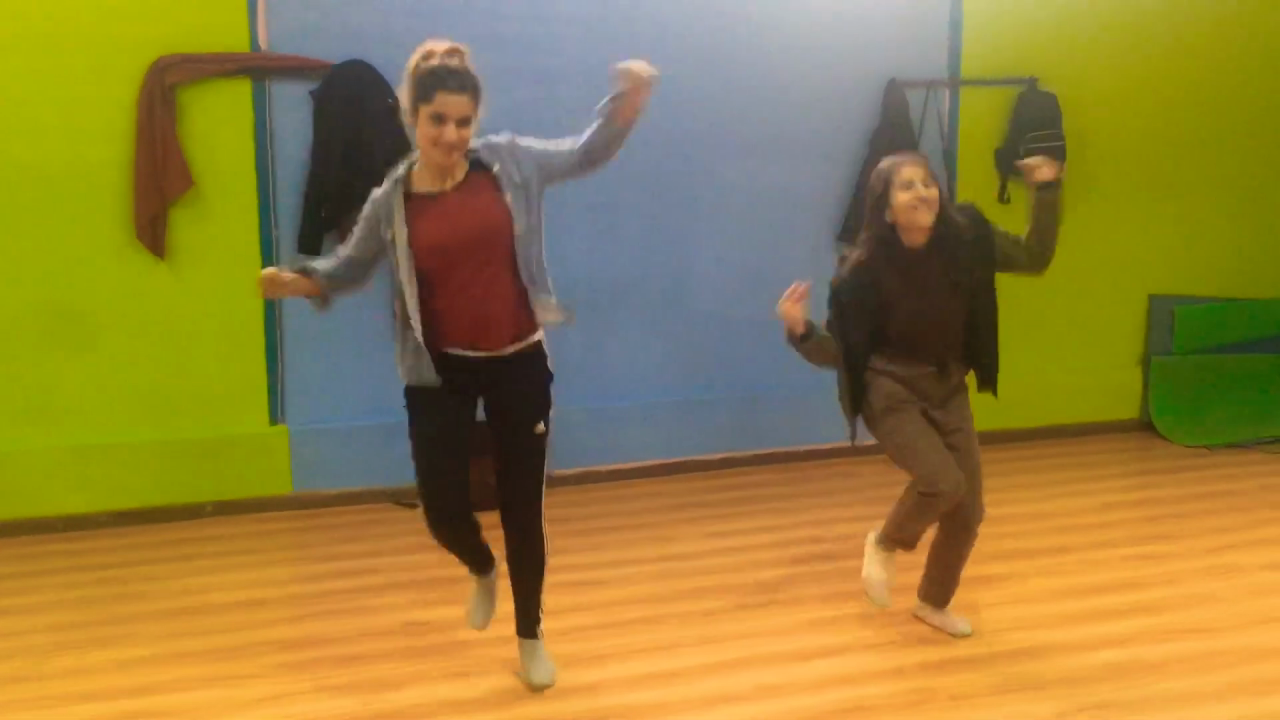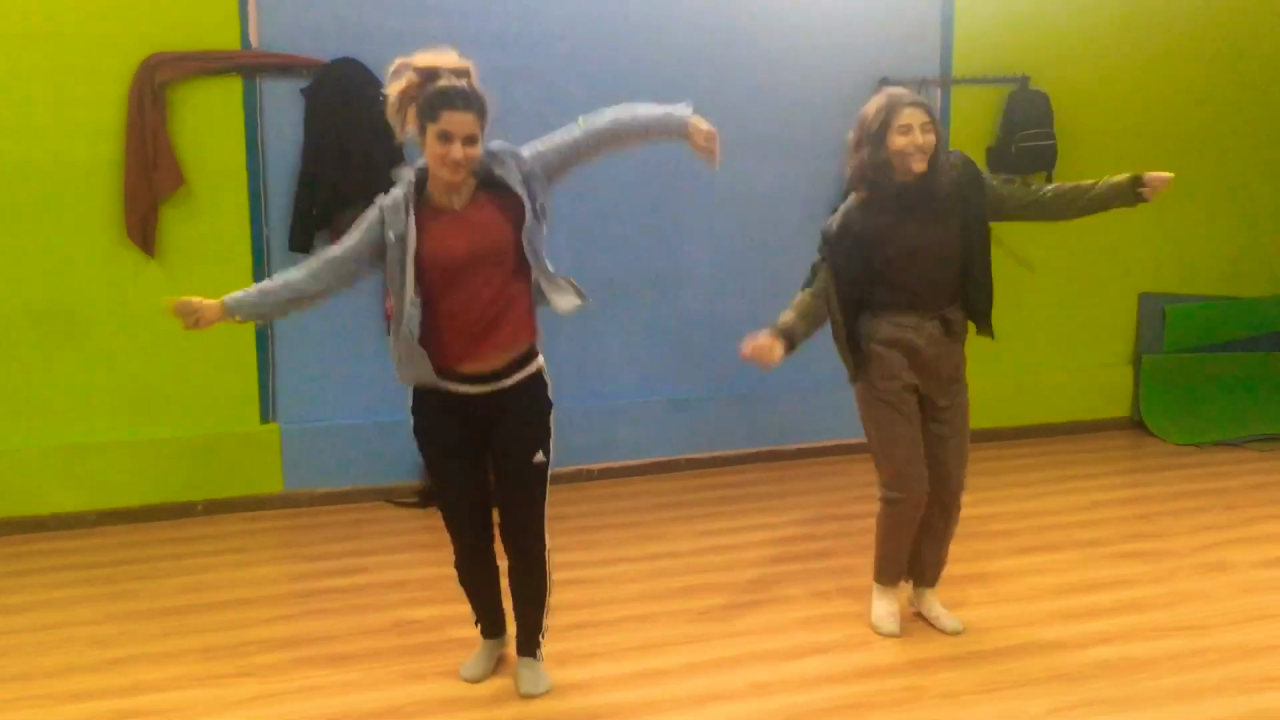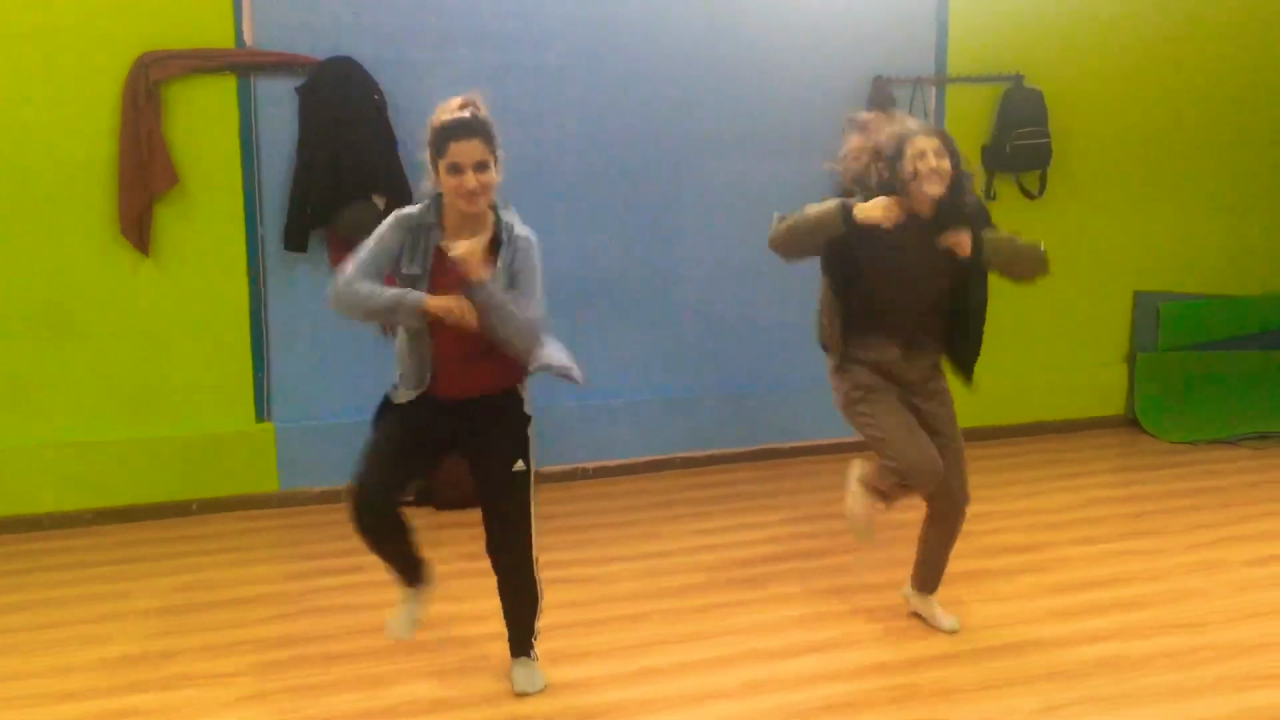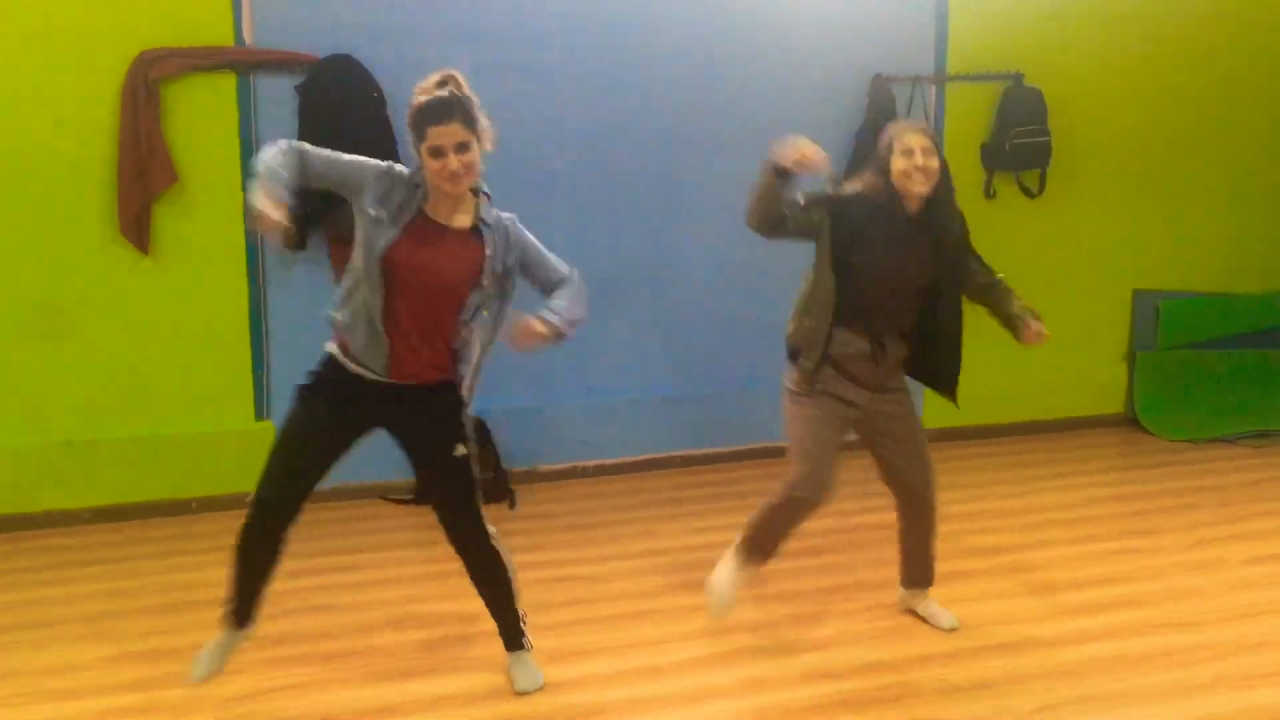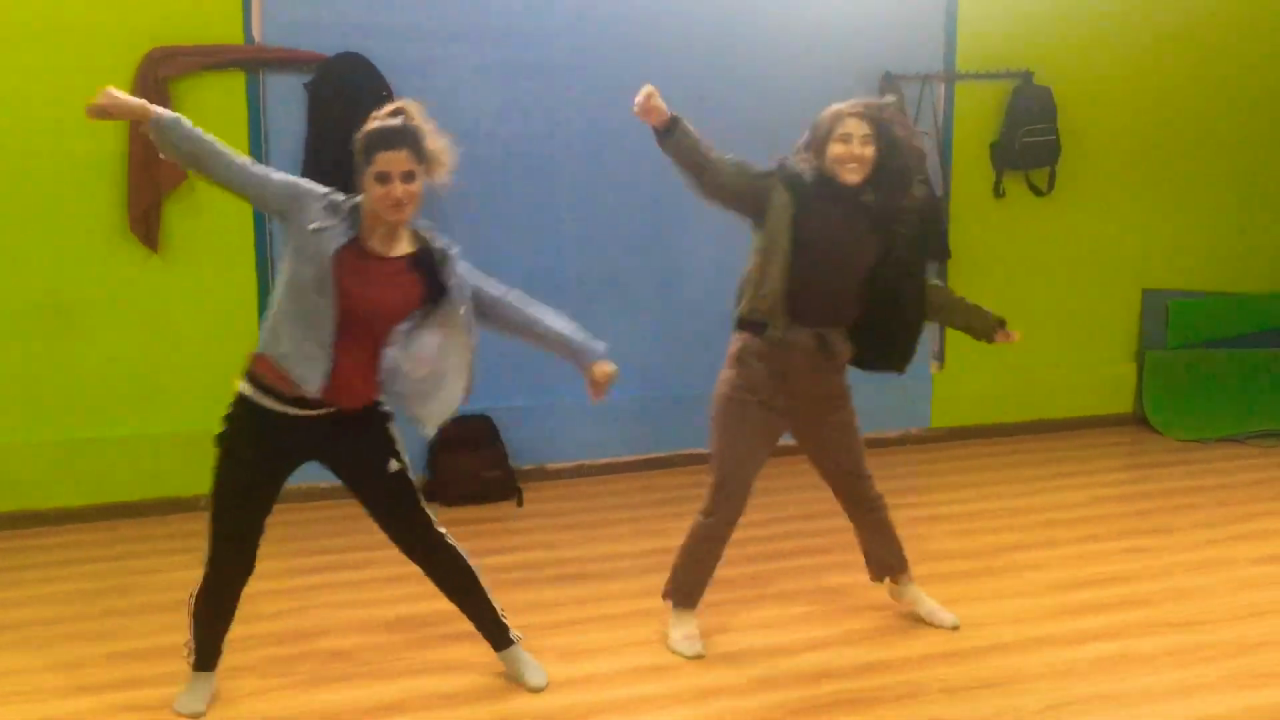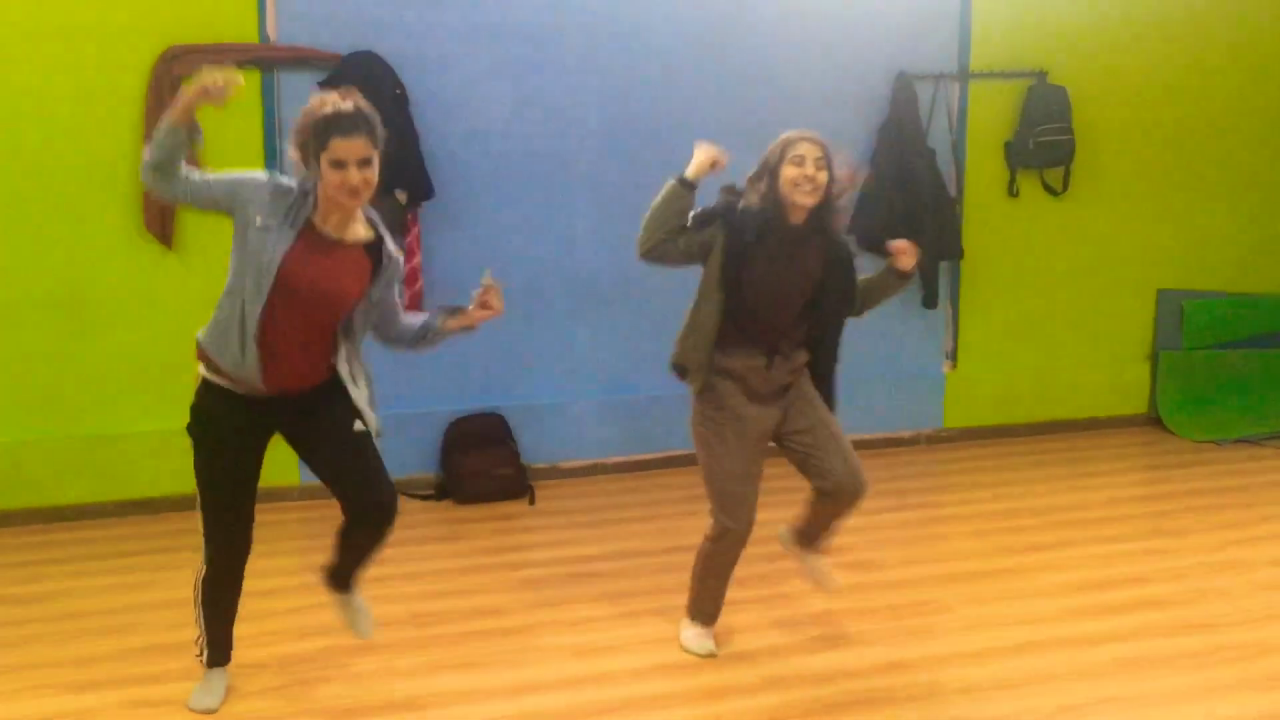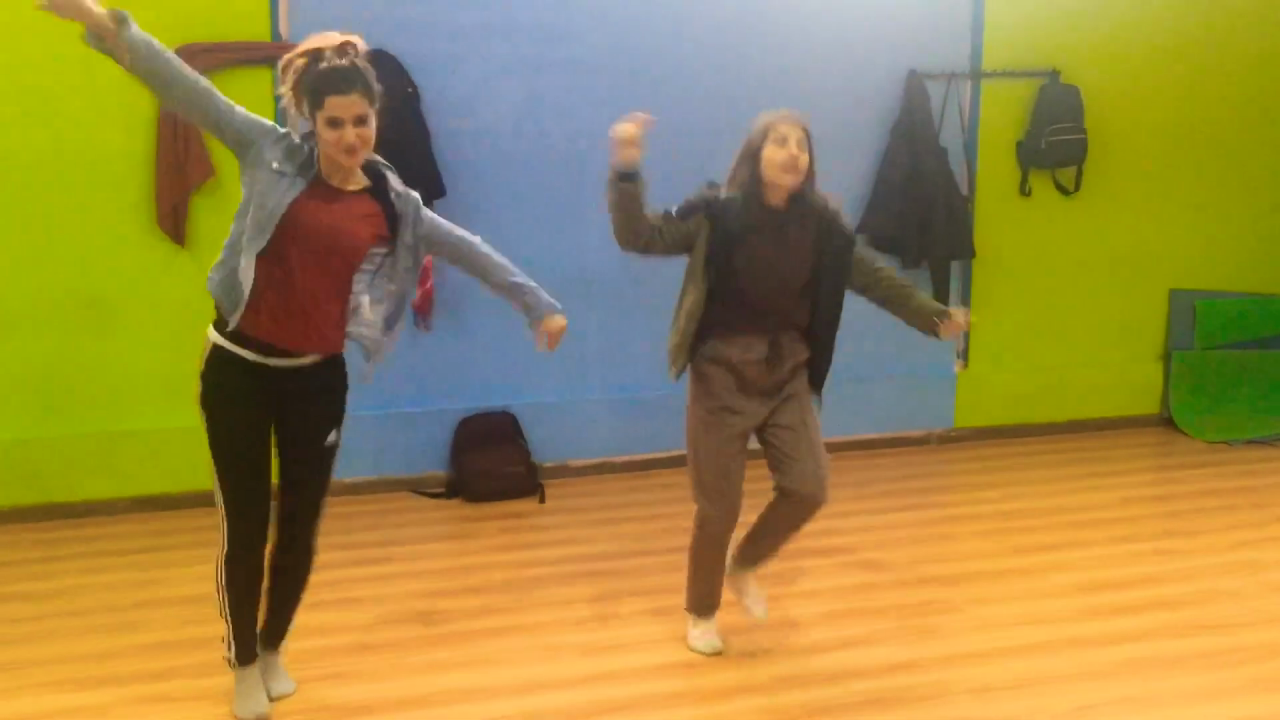
dt=0.2s
person 1, frame 1
left shoulder: (506, 164)
right shoulder: (390, 201)
left elbow: (588, 153)
right elbow: (349, 266)
left wrist: (624, 105)
right wrist: (302, 280)
left hip: (517, 361)
right hip: (439, 371)
left knee: (522, 507)
right knee: (441, 507)
left ankle: (530, 634)
right ankle: (484, 568)
person 1, frame 2
left shoulder: (515, 173)
right shoulder: (395, 212)
left elbow: (596, 129)
right elbow: (325, 274)
left wrist: (678, 120)
right wrist: (226, 307)
left hip: (517, 390)
right hip: (443, 397)
left knee: (523, 533)
right knee: (466, 534)
left ankle: (529, 650)
right ankle: (490, 635)
person 1, frame 3
left shoulder: (518, 240)
right shoulder: (409, 227)
left elbow: (525, 337)
right elbow: (347, 293)
left wrist: (480, 276)
right wrist: (427, 302)
left hip: (495, 406)
right hip: (422, 397)
left knee: (509, 542)
right knee: (369, 505)
left ankle: (524, 652)
right ankle: (416, 582)
person 1, frame 4
left shoulder: (499, 233)
right shoulder: (385, 191)
left elbow: (567, 286)
right elbow: (294, 153)
left wrist: (549, 324)
right wrist: (268, 195)
left hip: (428, 393)
right hip: (347, 376)
left knee: (467, 526)
right knee: (272, 501)
left ankle: (517, 646)
right ankle: (238, 624)
person 1, frame 5
left shoulder: (436, 268)
right shoulder: (317, 214)
left elbow: (514, 310)
right elbow: (221, 166)
left wrist: (590, 355)
right wrist: (146, 114)
left hip: (352, 421)
right hip: (266, 414)
left knee: (424, 541)
right knee: (228, 561)
left ankle: (505, 644)
person 1, frame 6
left shoulder: (381, 257)
right shoulder: (267, 203)
left elbow: (394, 329)
right elbow: (165, 179)
left wrist: (463, 317)
right wrist: (185, 109)
left hip: (316, 395)
right hip: (230, 394)
left knee: (376, 508)
right knee: (227, 544)
left ankle: (343, 582)
right ankle: (215, 663)
person 1, frame 7
left shoulder: (392, 202)
right shoulder: (275, 156)
left elbow: (465, 249)
right elbow: (186, 89)
left wrist: (540, 305)
left hip: (315, 376)
right hip: (238, 364)
left knee: (301, 524)
right knee: (245, 523)
left ankle: (268, 650)
person 2, frame 1
left shoulder: (963, 239)
right shoulder: (865, 270)
left elbow: (1034, 258)
right elbow: (838, 350)
left wrist: (1046, 192)
right wrist: (800, 330)
left hip: (947, 392)
right hip: (890, 392)
left knee: (967, 510)
right knee: (941, 483)
left ankle: (933, 602)
right ankle: (885, 544)
person 2, frame 2
left shoulder: (961, 190)
right shoulder: (859, 214)
left elbow: (1042, 202)
right elbow: (820, 292)
left wrist: (1131, 187)
right wrist: (782, 336)
left hip: (947, 352)
right hip: (887, 356)
left knee: (949, 484)
right knee: (907, 486)
left ankle: (923, 591)
right ankle: (886, 587)
person 2, frame 3
left shoulder: (966, 222)
right shoulder: (869, 225)
left elbow: (1035, 262)
right elbow: (783, 240)
left wrist: (980, 243)
right wrist: (848, 213)
left hip: (925, 375)
right hip: (866, 372)
left knee: (952, 494)
right knee: (922, 471)
left ankle: (923, 595)
right ankle: (869, 480)
person 2, frame 4
left shoulder: (943, 232)
right shoulder: (849, 211)
left elbow: (981, 283)
right elbow: (765, 220)
left wrist: (1022, 321)
right wrist: (782, 168)
left hip: (885, 377)
right hip: (825, 370)
left knee: (918, 492)
right knee: (810, 488)
left ankle: (917, 589)
right ankle: (744, 555)
person 2, frame 5
left shoulder: (883, 218)
right shoulder: (787, 193)
left elbow: (912, 289)
right elbow: (712, 176)
left wrist: (988, 324)
right wrist: (667, 125)
left hip: (823, 375)
right hip: (761, 366)
left knee: (857, 488)
right knee: (726, 502)
left ankle: (903, 587)
right ankle: (681, 609)
person 2, frame 6
left shoulder: (826, 242)
right shoulder: (734, 225)
left elbow: (846, 301)
right elbow: (653, 248)
left wrist: (894, 272)
right wrist: (688, 179)
left hip: (791, 382)
right hip: (728, 384)
left knee: (845, 483)
right knee: (733, 520)
left ankle: (806, 543)
right ankle: (699, 618)
person 2, frame 7
left shoulder: (819, 222)
right shoulder: (718, 214)
left elbow: (864, 273)
right elbow: (639, 237)
left wrist: (933, 315)
right wrist: (627, 169)
left hip: (787, 373)
right hip: (724, 374)
left knee: (809, 491)
right knee: (718, 508)
left ankle: (747, 566)
right ankle: (701, 614)
